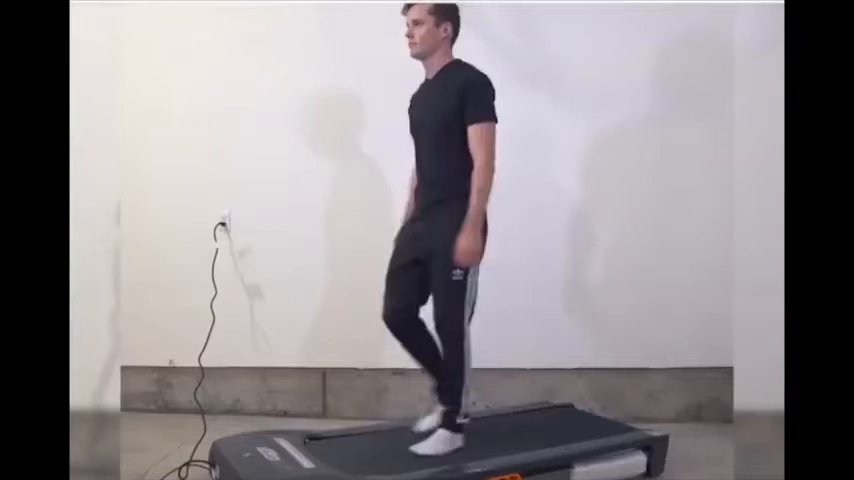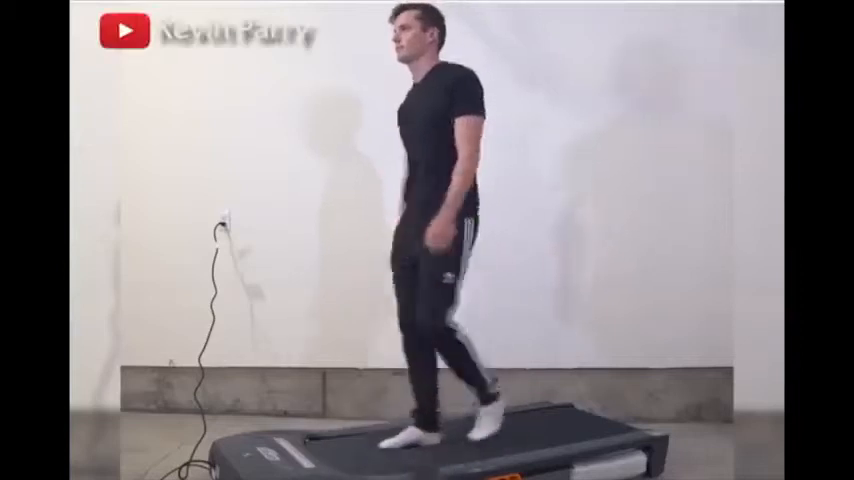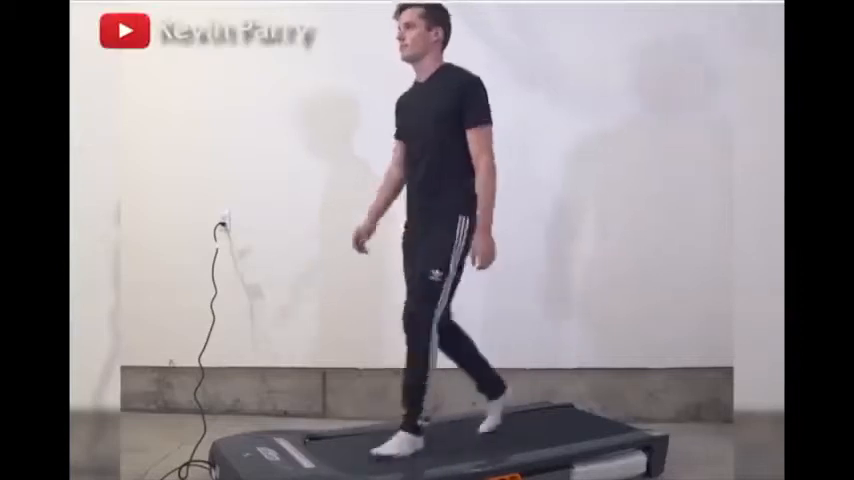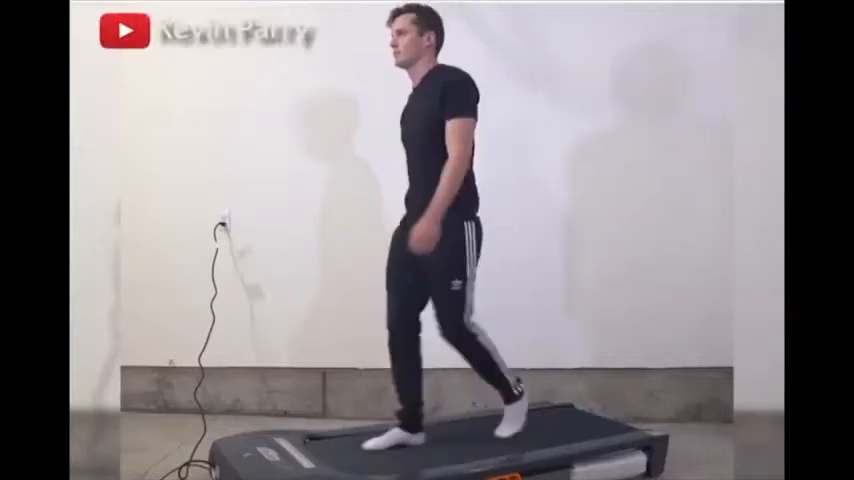
dt=0.3s
person 1, frame 1
left shoulder: (471, 83)
right shoulder: (421, 96)
left elbow: (483, 162)
left wrist: (471, 229)
right wrist: (408, 223)
left hip: (458, 225)
right hip: (425, 225)
left knee: (450, 325)
right knee: (397, 315)
left ankle: (453, 425)
right ankle: (450, 397)
person 1, frame 2
left shoulder: (459, 82)
right shoulder: (410, 103)
left elbow: (468, 153)
left wrist: (446, 216)
right wrist: (403, 224)
left hip: (450, 223)
right hip: (414, 227)
left knee: (431, 322)
right knee: (411, 325)
left ankle: (488, 397)
right ankle: (425, 424)
person 1, frame 3
left shoulder: (464, 86)
right shoulder: (407, 101)
left elbow: (483, 164)
left wrist: (483, 230)
right wrist: (371, 219)
left hip: (450, 223)
right hip: (421, 224)
left knee: (421, 321)
right knee: (432, 321)
left ankle: (412, 429)
right ankle: (494, 390)
person 1, frame 4
left shoulder: (453, 84)
right shoulder: (413, 103)
left elbow: (460, 157)
left wrist: (432, 218)
left hip: (454, 226)
right hip: (413, 227)
left knee: (454, 326)
right knee: (400, 326)
left ankle: (514, 396)
right ankle: (409, 426)
